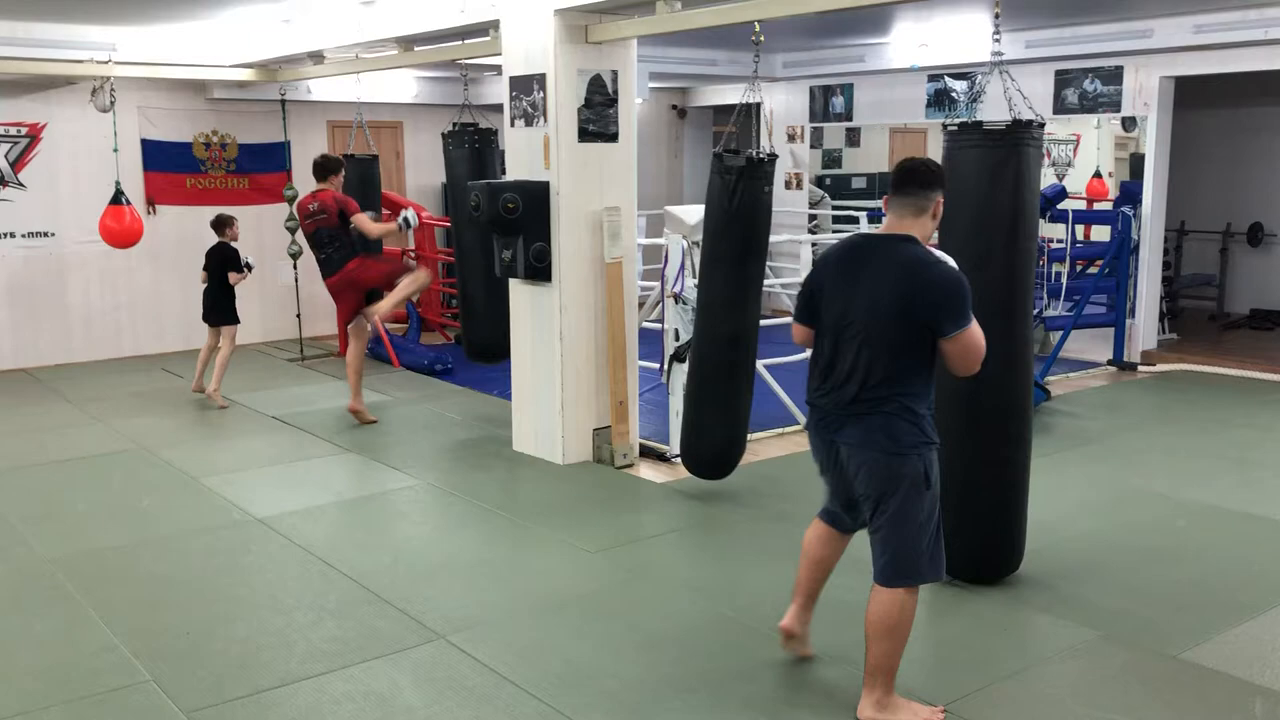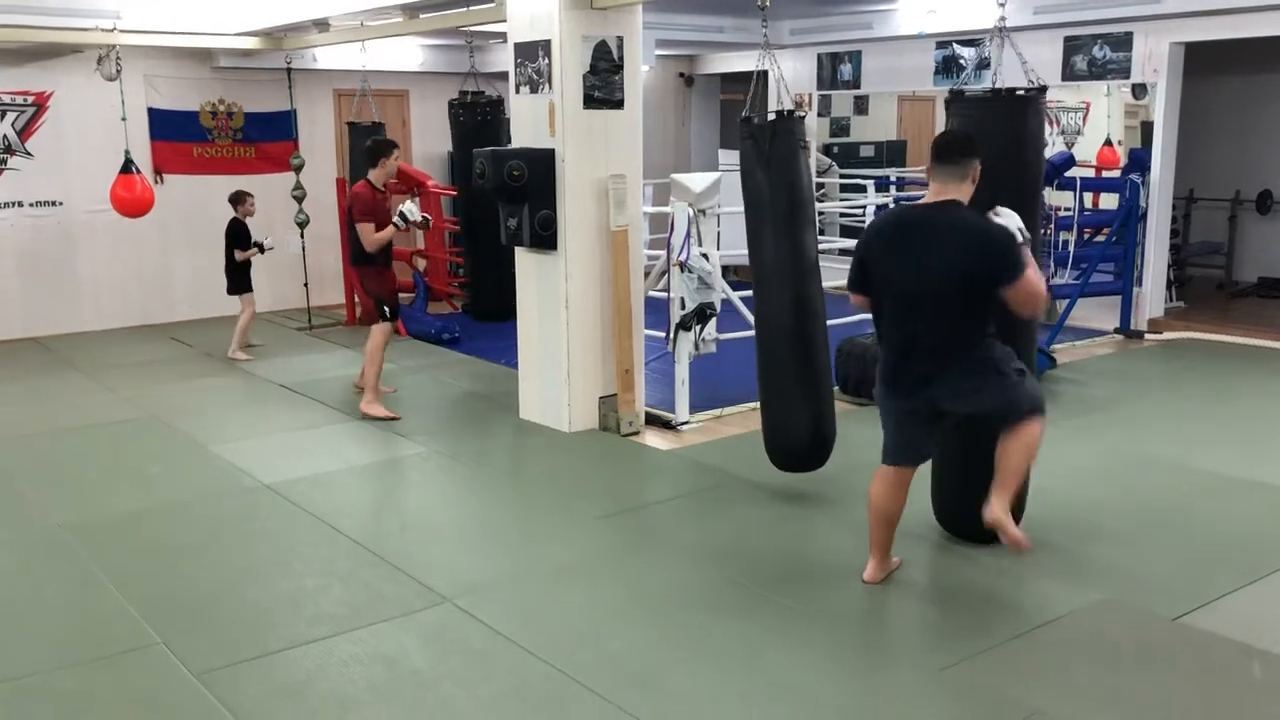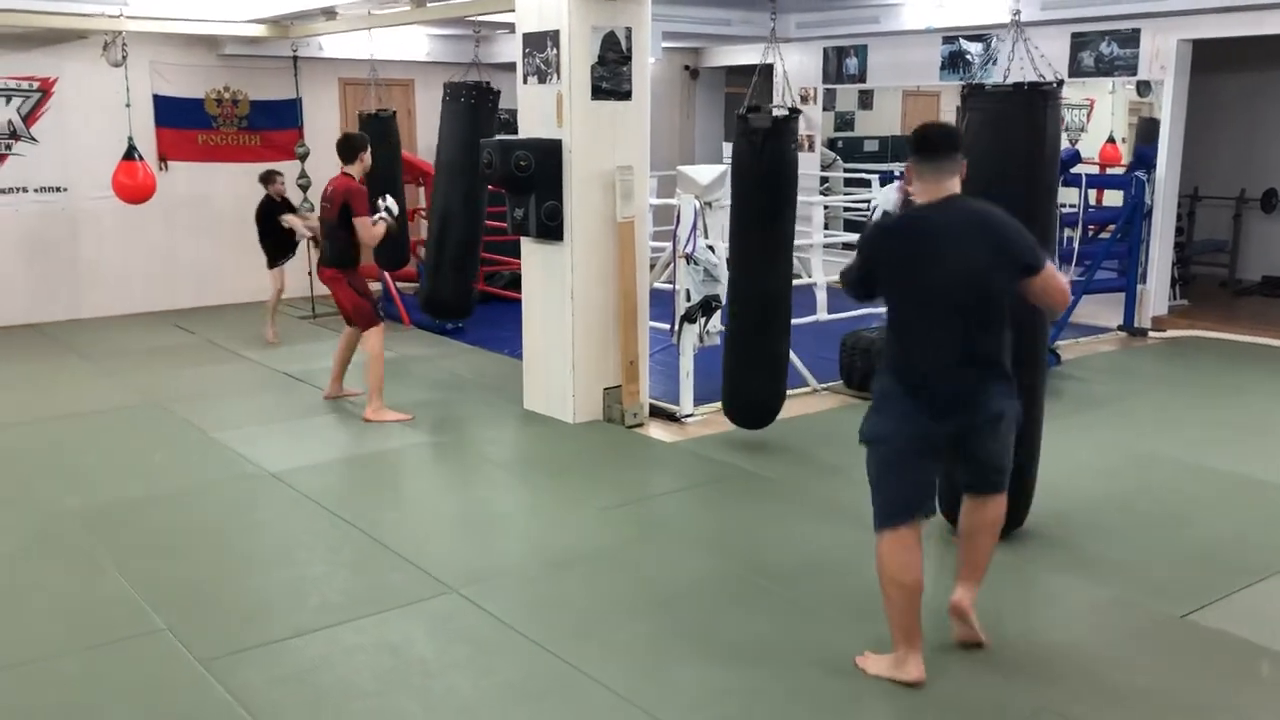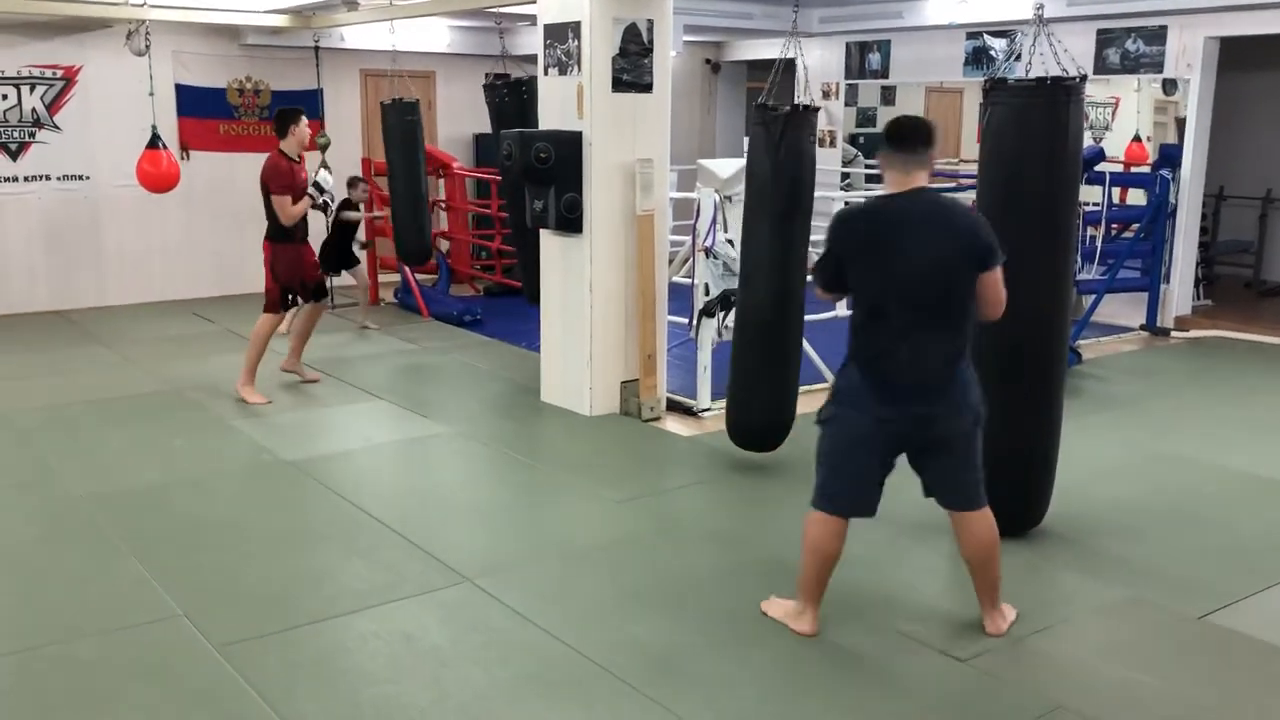
dt=1s
person 1, frame 1
left shoulder: (834, 259)
right shoulder: (938, 277)
left elbow: (801, 336)
right elbow: (968, 362)
left hip: (828, 425)
right hip: (894, 439)
left knee: (839, 514)
right knee: (900, 573)
left ankle: (798, 615)
person 1, frame 2
left shoulder: (881, 230)
right shoulder: (989, 237)
left elbow: (860, 300)
right elbow: (1035, 306)
right wrist: (1019, 247)
left hip: (902, 375)
right hip: (970, 375)
left knee: (896, 463)
right knee: (1028, 407)
left ankle: (877, 561)
right ankle: (999, 505)
person 1, frame 3
left shoulder: (885, 236)
right shoulder: (1004, 228)
left elbow: (857, 290)
right elbow: (1057, 299)
left hip: (907, 403)
right hip: (988, 399)
left knee: (897, 523)
right knee: (988, 488)
left ankle: (905, 655)
right ankle: (966, 591)
person 1, frame 4
left shoulder: (853, 224)
right shoulder: (970, 224)
left elbow: (827, 290)
right elbow: (992, 308)
left hip: (869, 393)
right hip: (949, 393)
left knee: (831, 504)
right knee: (969, 501)
left ankle: (804, 609)
right ankle: (993, 610)
person 2, frame 1
left shoulder: (303, 205)
right shoulder: (340, 200)
right elbow: (372, 231)
right wrist: (402, 222)
left hip: (334, 279)
right hip: (355, 267)
left knee: (357, 337)
right knee: (420, 275)
left ankle: (356, 401)
right ankle: (381, 309)
person 2, frame 2
left shoulder: (383, 190)
right shoulder: (361, 194)
right elbow: (370, 243)
left wrist: (410, 219)
right wrist: (399, 220)
left hip: (382, 267)
right hip: (366, 269)
left knee: (385, 324)
right knee: (382, 326)
left ankle: (365, 378)
right ankle: (369, 400)
person 2, frame 3
left shoulder: (335, 185)
right shoulder: (354, 190)
right elbow: (368, 240)
left wrist: (375, 218)
right wrist: (384, 218)
left hip: (338, 267)
right hip: (340, 272)
left knee: (358, 327)
right knee: (374, 330)
left ankle: (335, 386)
right ankle: (376, 407)
person 2, frame 4
left shoulder: (297, 160)
right shoulder: (277, 165)
right elbow: (287, 217)
left wrist: (318, 200)
right wrist: (315, 192)
left hip: (299, 244)
right hip: (282, 247)
left knee: (316, 301)
right knee: (274, 313)
left ankle: (293, 360)
right ankle: (245, 382)
person 3, frame 1
left shoulder: (211, 251)
right shoulder: (231, 252)
left elbow: (204, 278)
right elbow: (234, 280)
right wrist: (247, 268)
left hip: (210, 300)
right hip: (224, 302)
left knee: (211, 342)
right knee: (228, 345)
left ankle: (198, 382)
right ankle: (214, 388)
person 3, frame 2
left shoulder: (239, 224)
right shoulder: (236, 227)
right elbow: (238, 256)
left wrist: (255, 245)
right wrist: (260, 248)
left hip: (240, 272)
right hip: (237, 273)
left knee: (248, 306)
right knee: (249, 309)
left ankle: (242, 339)
right ankle: (234, 350)
person 3, frame 3
left shoulder: (282, 200)
right shoulder: (267, 205)
left elbow: (298, 215)
right elbow: (288, 221)
left wrist: (314, 224)
right wrist: (310, 236)
left hip: (289, 239)
right hip: (275, 248)
right knee: (278, 288)
right ankle: (270, 326)
person 3, frame 4
left shoulder: (356, 207)
right shoulder: (345, 204)
right elbow: (347, 216)
left wrist: (359, 242)
right wrist: (373, 215)
left hip: (346, 252)
right hip: (330, 252)
left knee: (364, 284)
left ankle: (364, 320)
